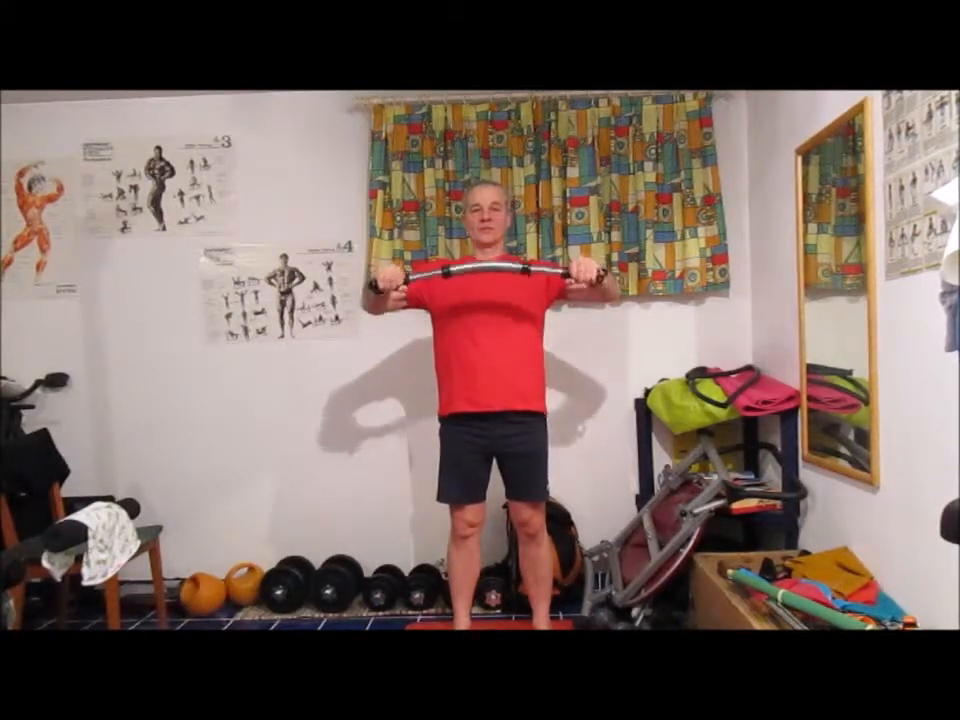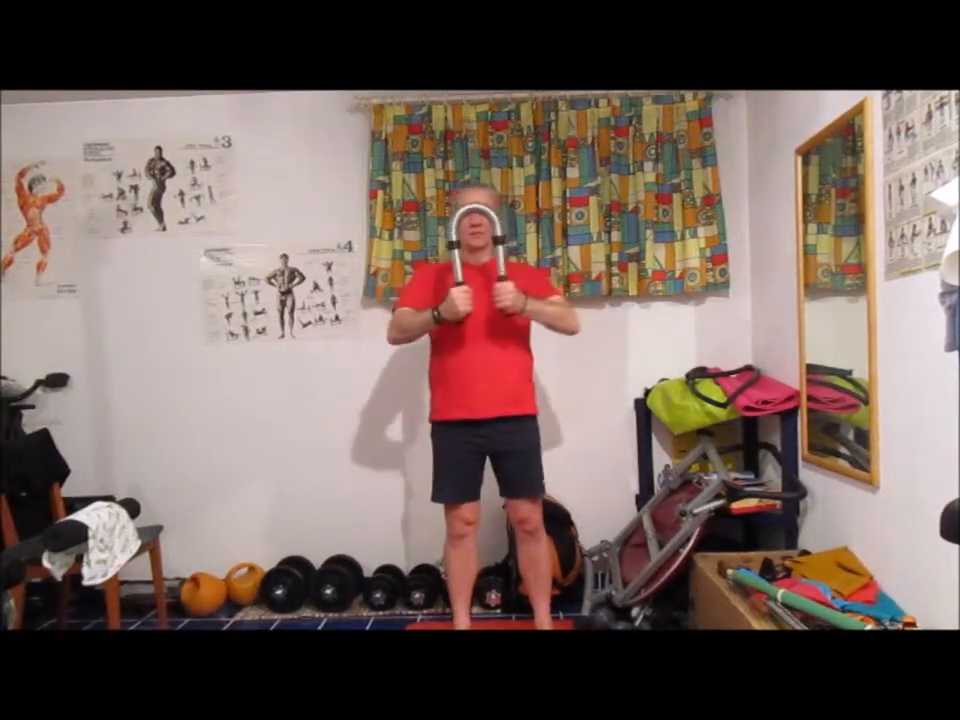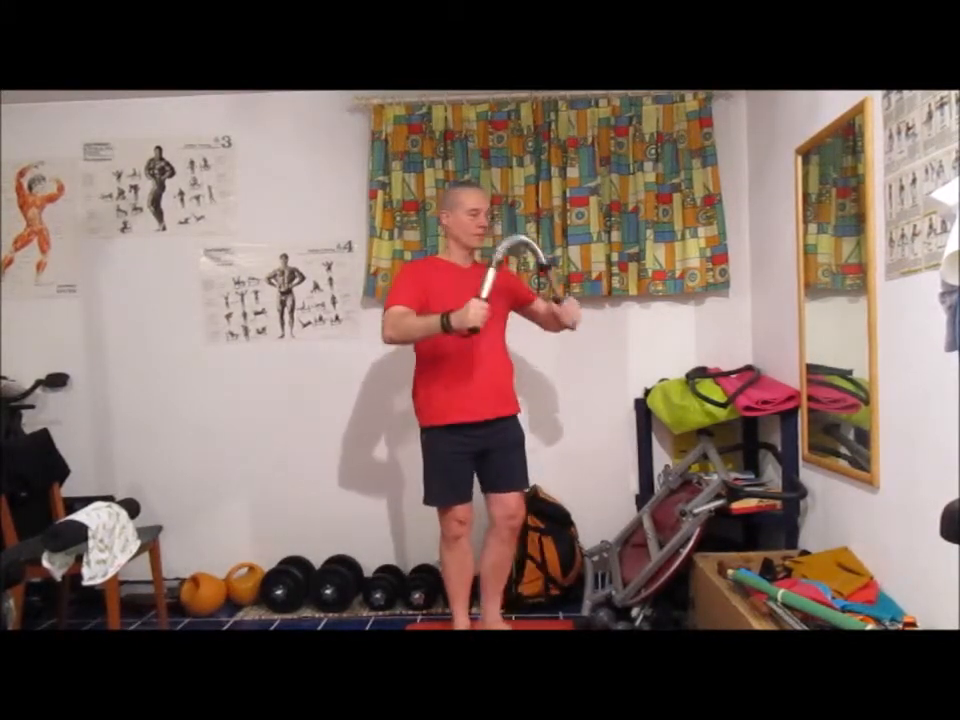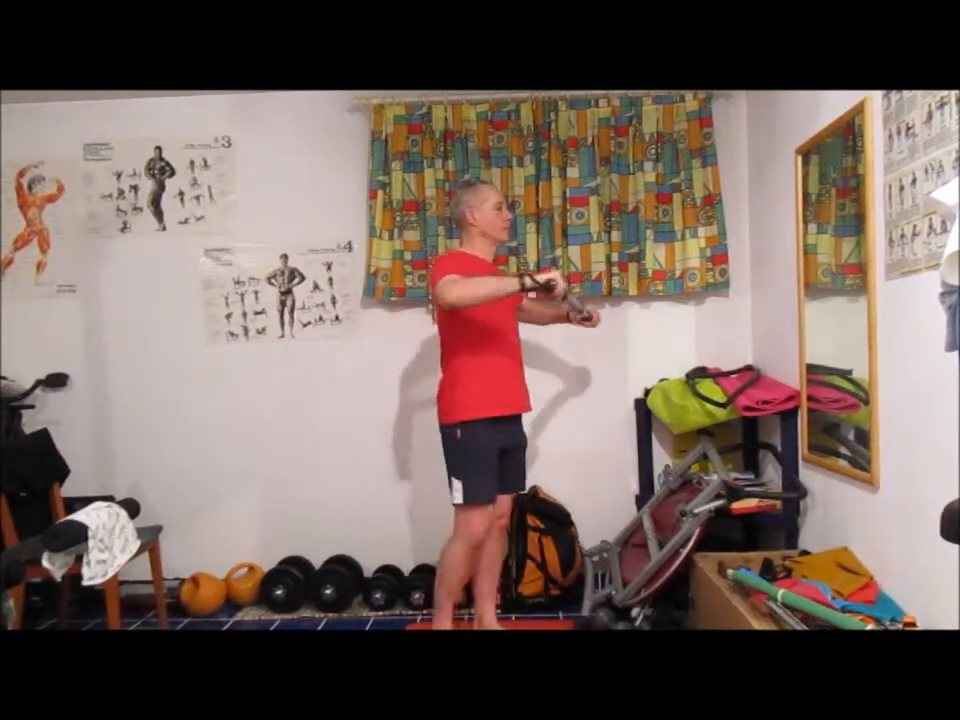
dt=0.5s
person 1, frame 1
left shoulder: (538, 274)
right shoulder: (437, 275)
left elbow: (609, 294)
right elbow: (375, 307)
left wrist: (596, 274)
right wrist: (380, 286)
left hip: (523, 418)
right hip: (461, 421)
left knee: (531, 523)
right knee: (464, 525)
left ankle: (542, 622)
right ankle: (461, 623)
person 1, frame 2
left shoulder: (524, 274)
right shoulder: (430, 275)
left elbow: (570, 323)
right elbow: (396, 331)
left wrist: (522, 304)
right wrist: (444, 312)
left hip: (515, 418)
right hip: (454, 421)
left knee: (528, 521)
right knee: (461, 525)
left ankle: (544, 622)
right ankle: (461, 623)
person 1, frame 3
left shoulder: (501, 276)
right shoulder: (417, 273)
left elbow: (544, 313)
right elbow: (392, 330)
left wrist: (562, 314)
right wrist: (451, 321)
left hip: (501, 418)
right hip: (445, 423)
left knee: (509, 517)
right knee: (455, 525)
left ankle: (492, 615)
right ankle: (461, 623)
person 1, frame 4
left shoulder: (491, 274)
right shoulder: (452, 264)
left elbow: (522, 310)
right elbow: (450, 295)
left wrist: (568, 314)
right wrist: (531, 281)
left hip: (506, 416)
right hip: (469, 419)
left knee: (499, 520)
right knee: (470, 528)
left ankle: (487, 619)
right ankle: (441, 626)
